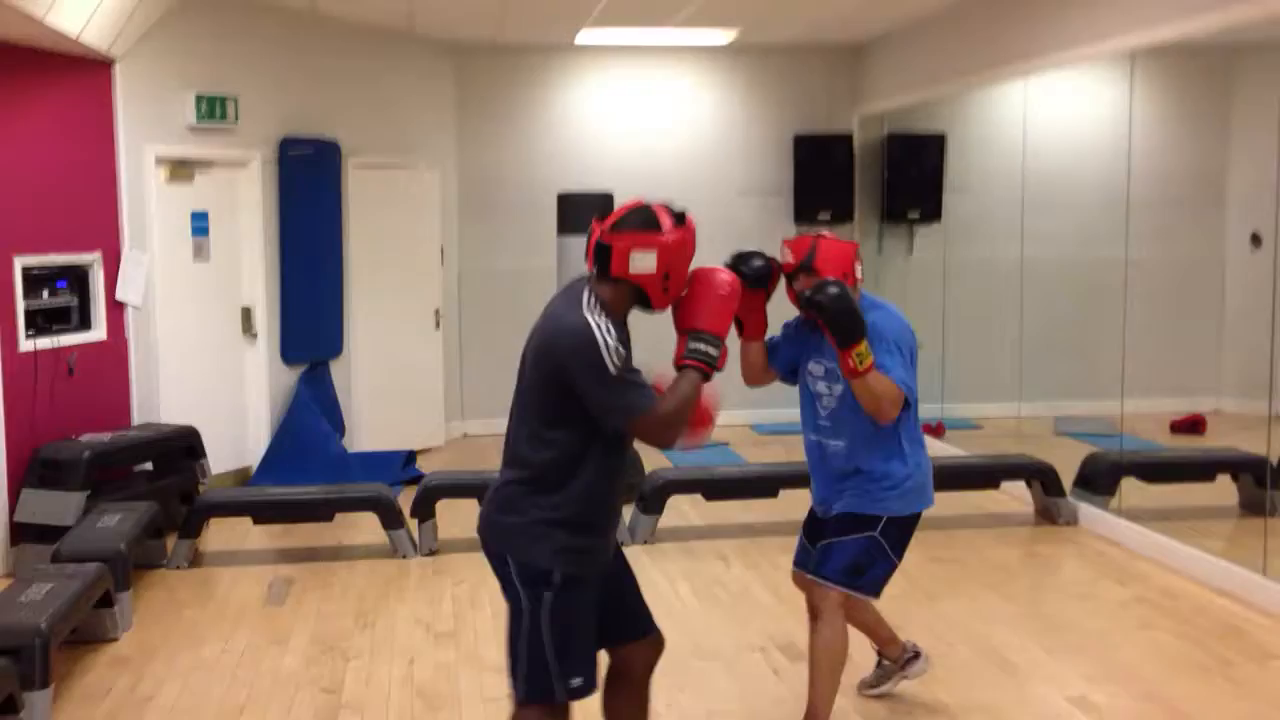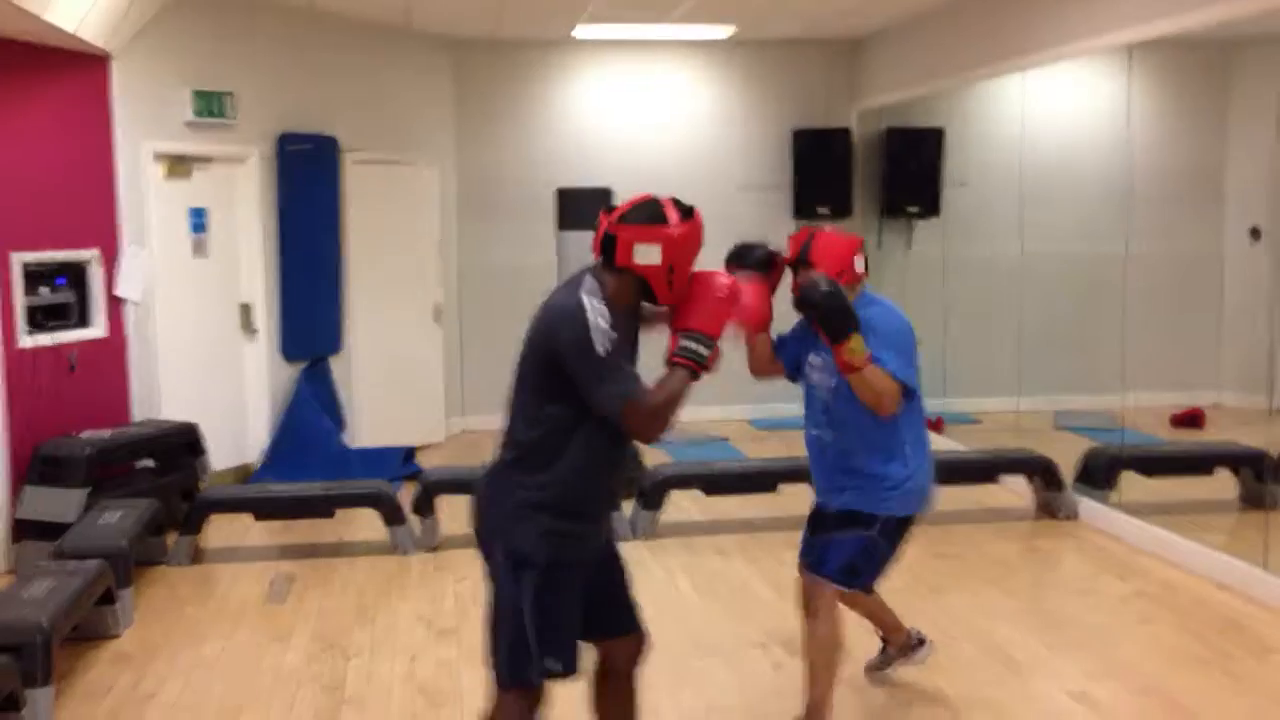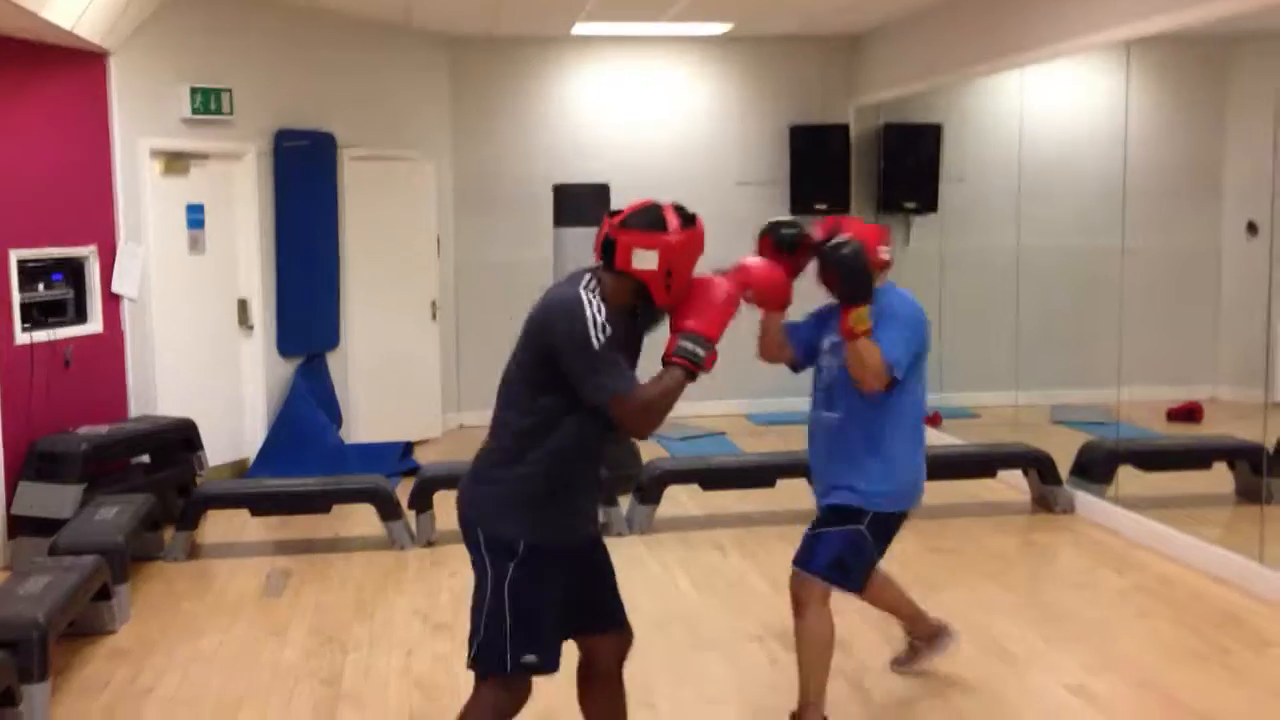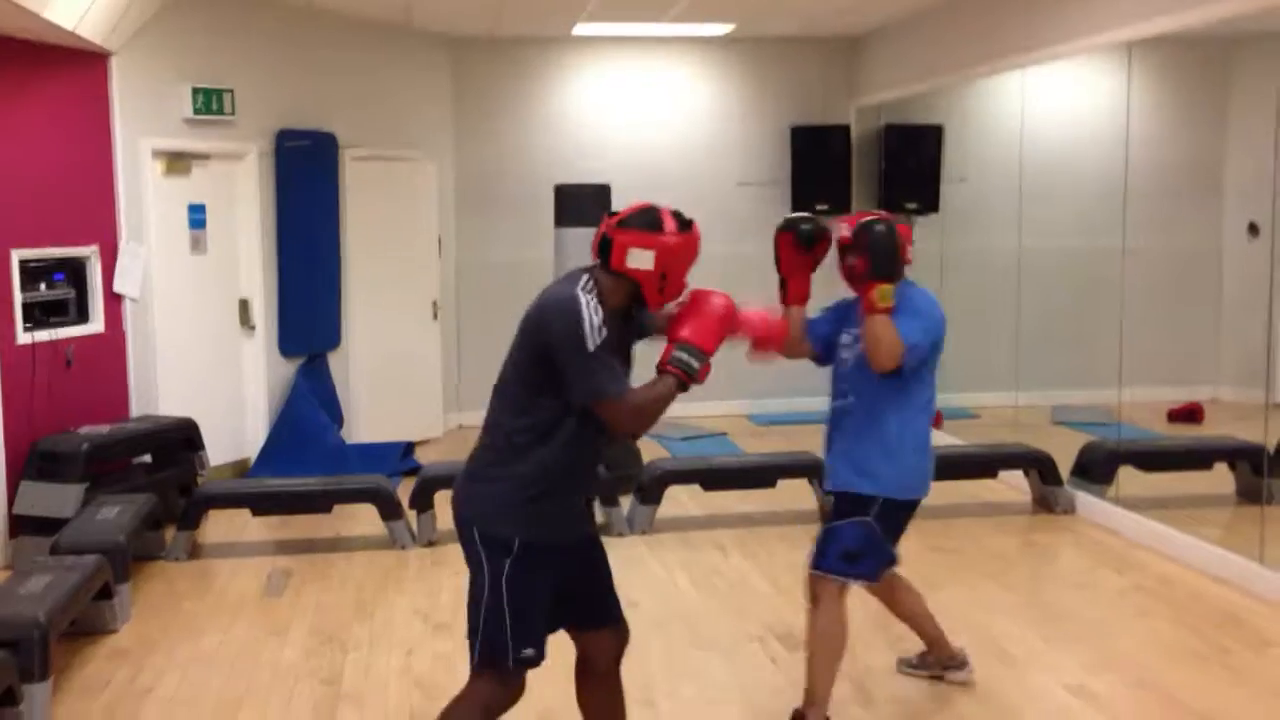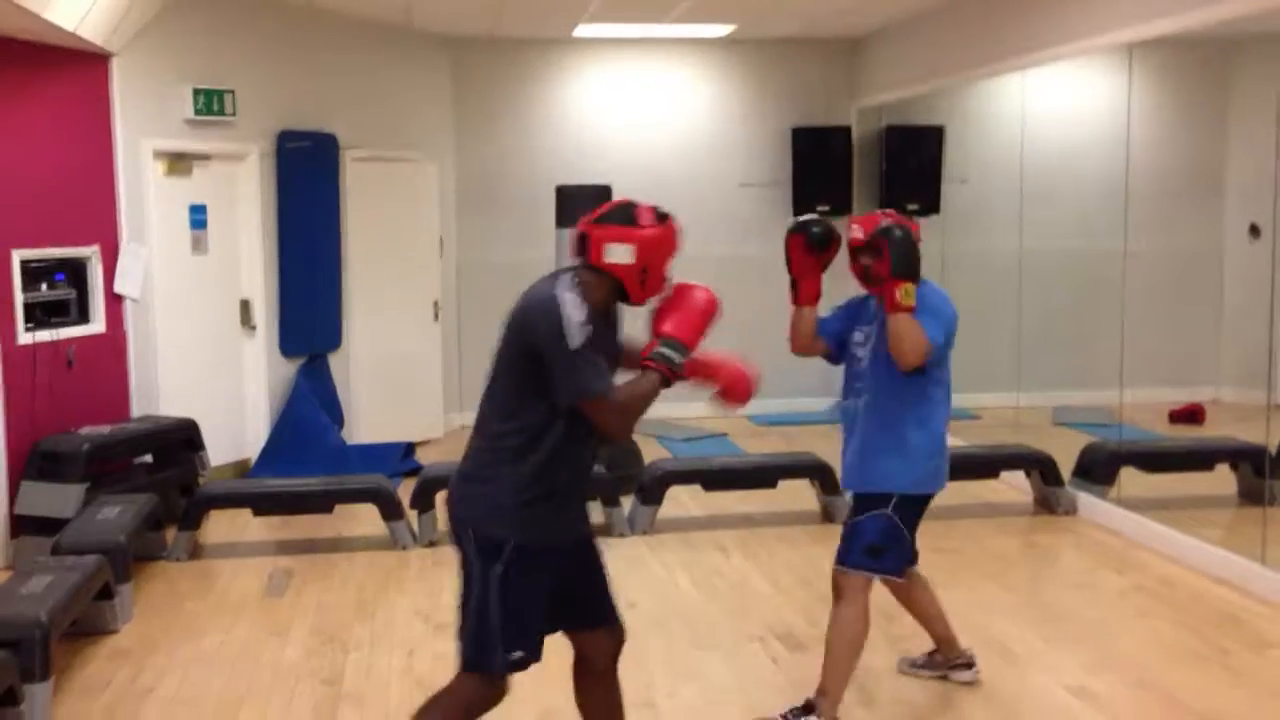
dt=0.1s
person 1, frame 1
left shoulder: (596, 305)
right shoulder: (582, 331)
right elbow: (660, 430)
left wrist: (658, 391)
right wrist: (701, 346)
left hip: (581, 533)
right hip: (541, 543)
left knee: (637, 651)
person 1, frame 2
left shoulder: (604, 294)
right shoulder: (581, 316)
right elbow: (646, 422)
right wrist: (695, 345)
left hip: (575, 523)
right hip: (533, 528)
left knee: (622, 648)
person 1, frame 3
left shoulder: (617, 297)
right shoulder: (579, 311)
left elbow: (670, 304)
right elbow: (637, 418)
left wrist: (740, 281)
right wrist: (692, 347)
left hip: (565, 514)
right hip: (516, 519)
left knee: (607, 646)
person 1, frame 4
left shoulder: (607, 297)
right shoulder: (572, 308)
left elbow: (659, 316)
right elbow: (626, 421)
left wrist: (733, 323)
right wrist: (686, 358)
left hip: (557, 513)
right hip: (508, 518)
left knee: (606, 642)
person 1, frame 5
left shoulder: (592, 304)
right shoulder: (555, 309)
left elbow: (612, 358)
right elbow: (613, 419)
left wrist: (700, 365)
right wrist: (670, 353)
left hip: (554, 514)
right hip: (505, 520)
left knee: (601, 644)
person 2, frame 1
left shoulder: (884, 326)
right shoulder: (808, 327)
left elbow: (885, 409)
right elbow: (756, 374)
left wrist: (850, 342)
right wrist: (750, 314)
left hip: (885, 490)
right hip: (838, 487)
left knee: (827, 598)
right knee: (810, 580)
right ankle: (898, 654)
person 2, frame 2
left shoulder: (882, 322)
right shoulder: (815, 322)
left elbow: (886, 402)
right elbow: (764, 366)
left wrist: (845, 336)
right wrist: (755, 306)
left hip: (884, 489)
right hip: (841, 483)
left knee: (820, 593)
right knee: (819, 576)
right ankle: (902, 639)
person 2, frame 3
left shoulder: (901, 313)
right shoulder: (834, 315)
left elbow: (870, 378)
right elbow: (775, 352)
left wrist: (854, 307)
left hip: (874, 482)
right hip: (845, 476)
left knee: (809, 587)
right knee: (852, 574)
right ankle: (927, 628)
person 2, frame 4
left shoulder: (919, 307)
right shoulder: (850, 311)
left elbow: (884, 358)
right elbow: (794, 345)
left wrist: (879, 285)
right wrist: (796, 278)
left hip: (884, 473)
right hip: (858, 468)
left knee: (825, 585)
right knee: (872, 571)
right ankle: (946, 655)
person 2, frame 5
left shoulder: (928, 302)
right shoulder: (862, 307)
left elbow: (909, 355)
right elbow: (804, 345)
left wrist: (900, 283)
right wrist: (806, 280)
left hip: (899, 468)
right hip: (873, 463)
left knee: (851, 579)
right knee: (892, 568)
right ankle: (953, 655)
